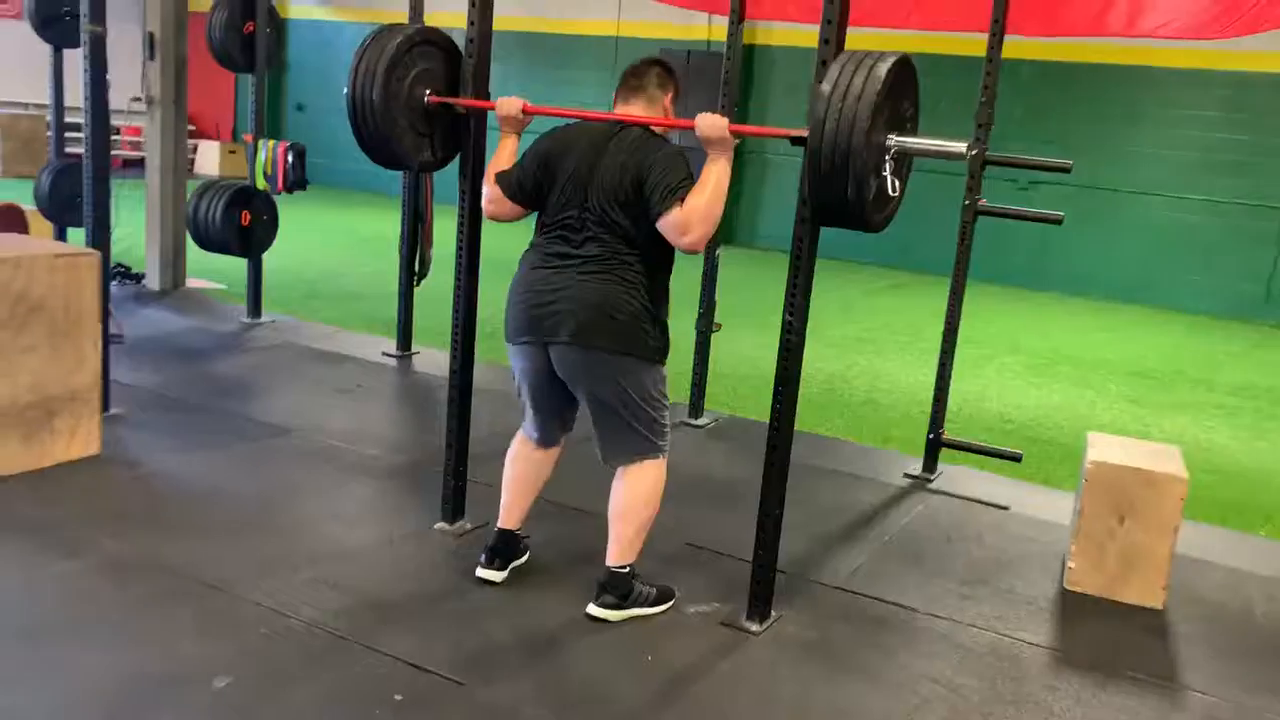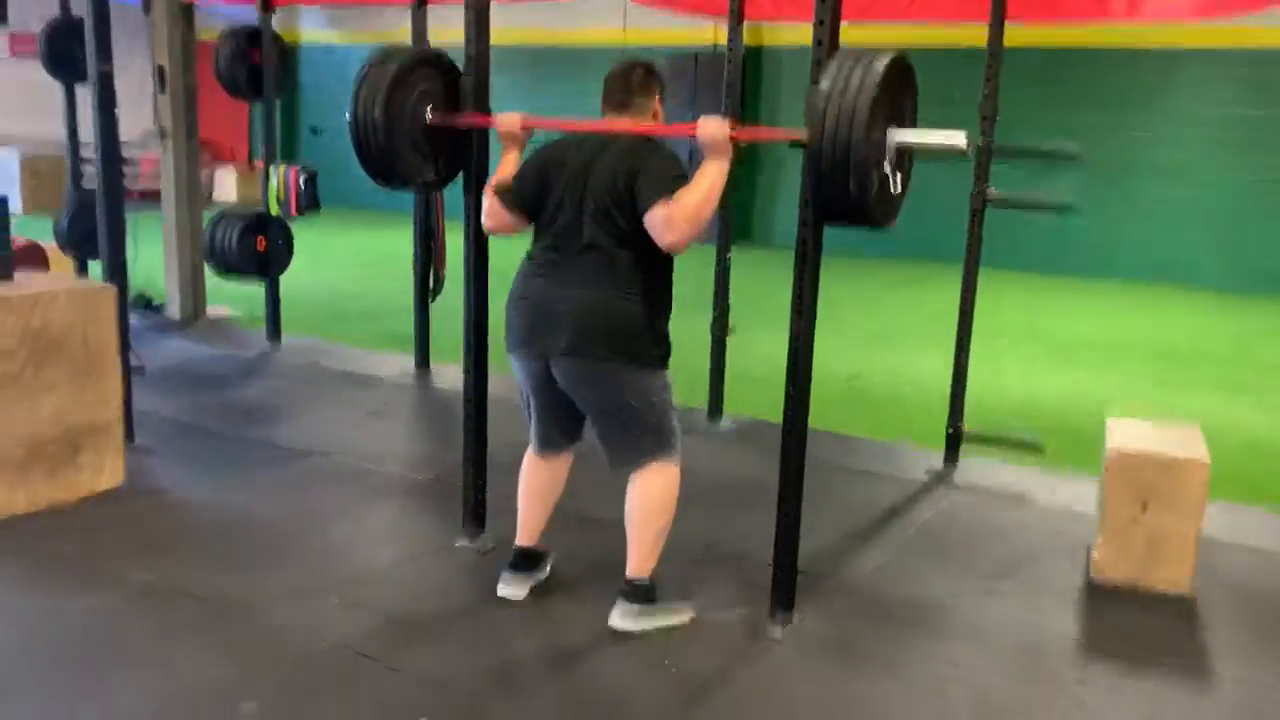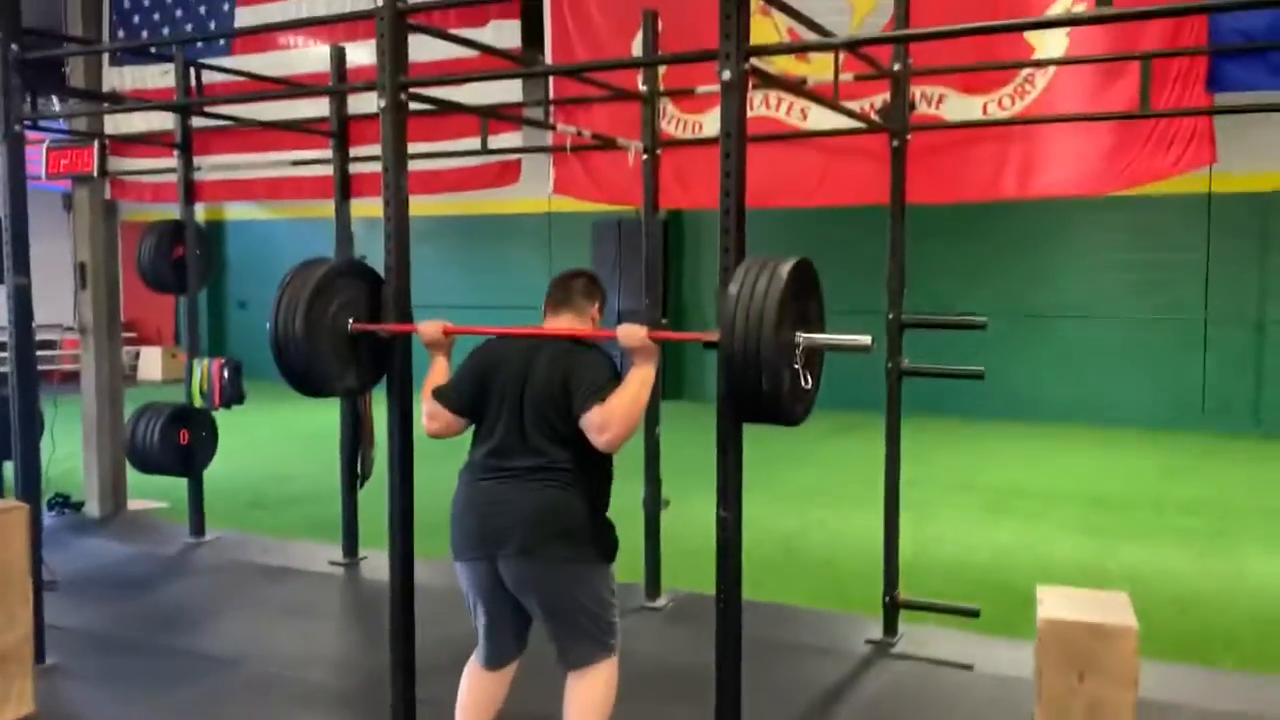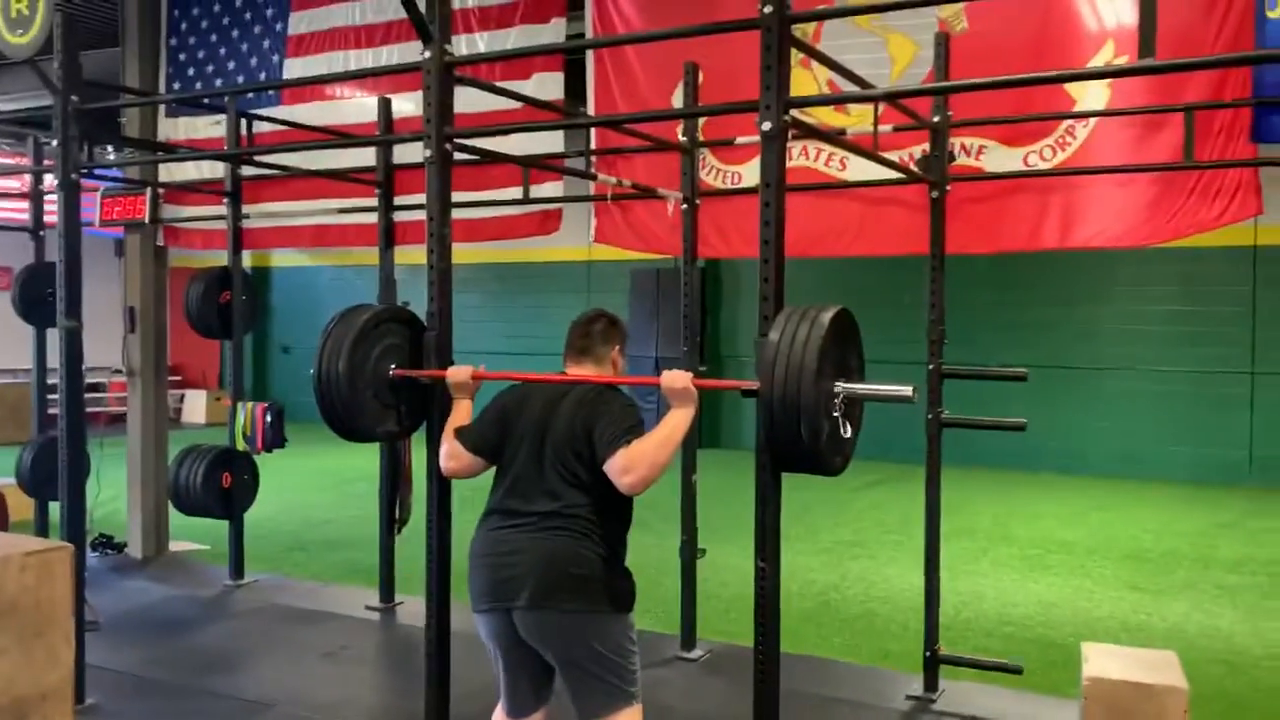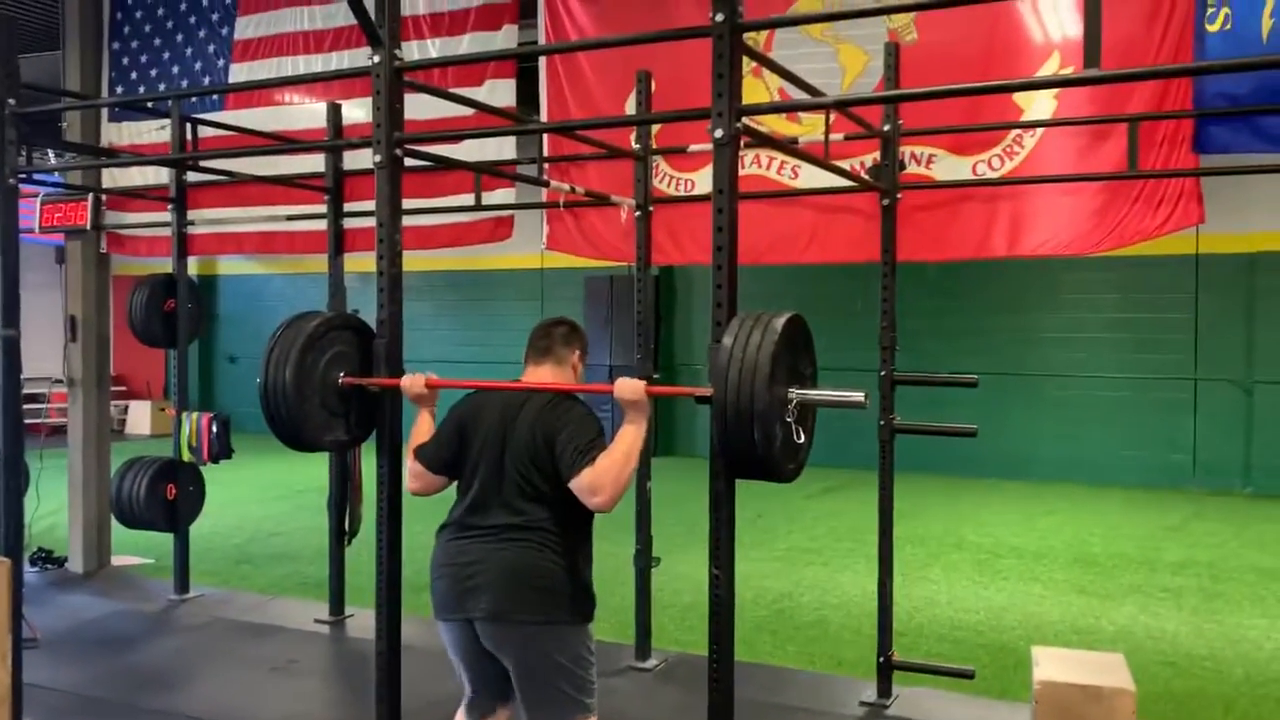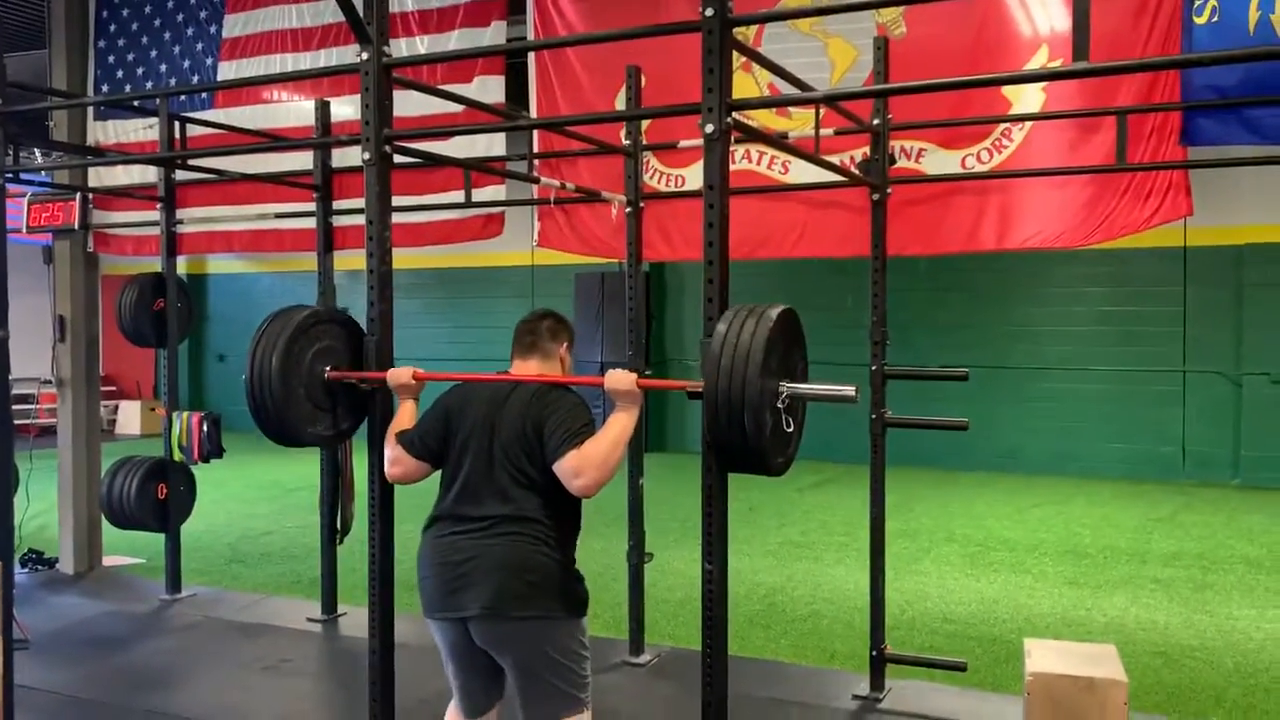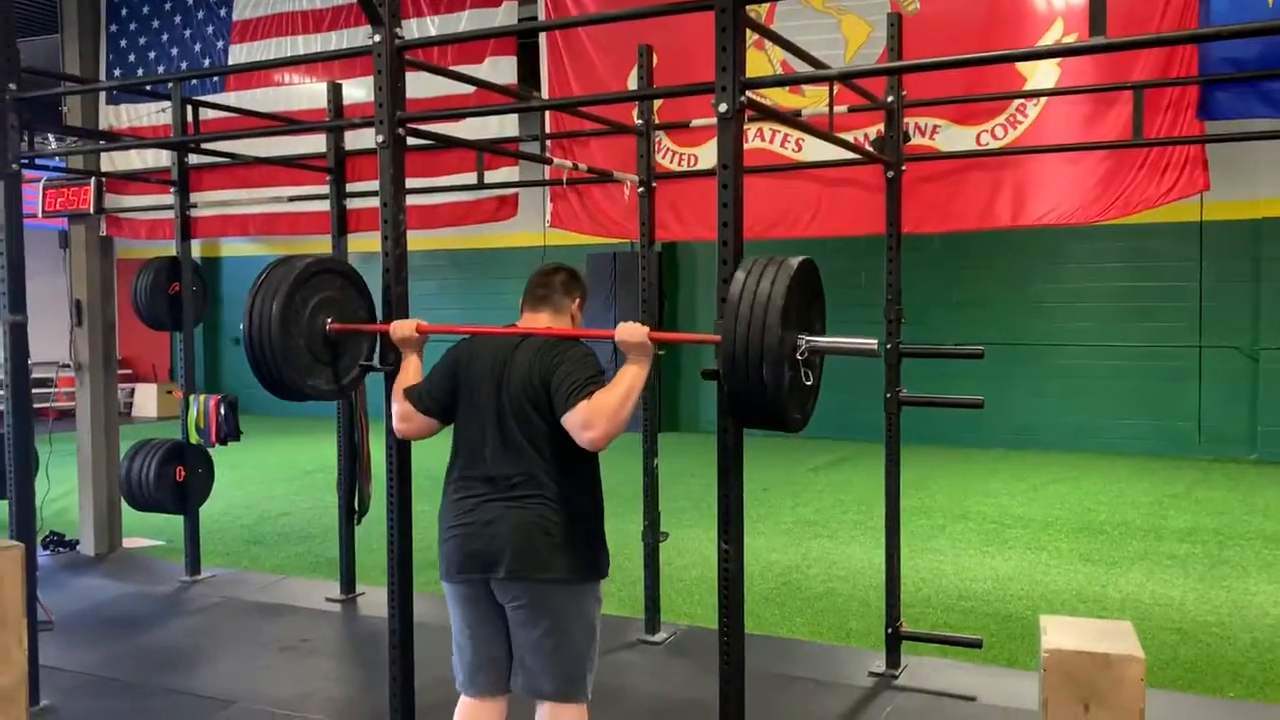
dt=0.7s
person 1, frame 1
left shoulder: (559, 140)
right shoulder: (659, 155)
left elbow: (494, 203)
right elbow: (690, 232)
left wrist: (509, 133)
right wrist: (719, 155)
left hip: (532, 309)
right hip: (609, 323)
left knee: (540, 430)
right knee: (642, 451)
left ankle: (501, 547)
right ankle: (617, 584)
person 1, frame 2
left shoulder: (555, 152)
right shoulder: (652, 158)
left elbow: (492, 218)
right elbow: (673, 231)
left wrist: (511, 149)
right wrist: (716, 159)
left hip: (532, 319)
right hip: (608, 332)
left knee: (550, 444)
right knee: (655, 456)
left ankle: (522, 562)
right ankle: (637, 592)
person 1, frame 3
left shoulder: (491, 352)
right shoulder: (587, 359)
left elbow: (435, 422)
right elbow: (607, 430)
left wrist: (439, 354)
right wrist: (643, 364)
left hip: (476, 522)
right hip: (554, 529)
left knee: (495, 649)
right knee: (593, 655)
person 1, frame 4
left shoulder: (514, 399)
right shoulder: (608, 405)
left elbow: (453, 461)
right elbow: (631, 473)
left wrist: (463, 398)
right wrist: (681, 409)
left hip: (493, 571)
right hip: (570, 578)
person 1, frame 5
left shoulder: (472, 406)
right shoulder: (568, 416)
left elbow: (418, 479)
right elbow: (599, 492)
left wrist: (424, 408)
right wrist: (635, 419)
left hip: (456, 579)
right hip: (532, 588)
person 1, frame 6
left shoulder: (459, 398)
right shoulder: (558, 403)
left elbow: (397, 466)
right elbow: (583, 476)
left wrist: (407, 398)
right wrist: (625, 408)
left hip: (445, 574)
right hip: (524, 582)
person 1, frame 7
left shoulder: (467, 353)
right shoulder: (567, 356)
left elbow: (406, 422)
right elbow: (593, 429)
left wrist: (410, 352)
right wrist: (636, 362)
left hip: (467, 542)
right hip: (546, 548)
